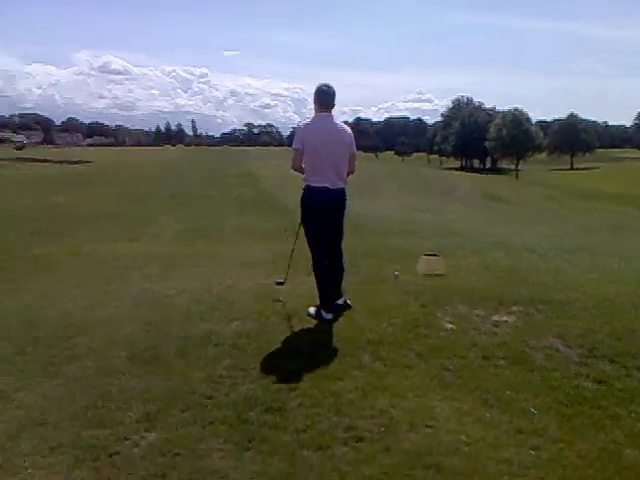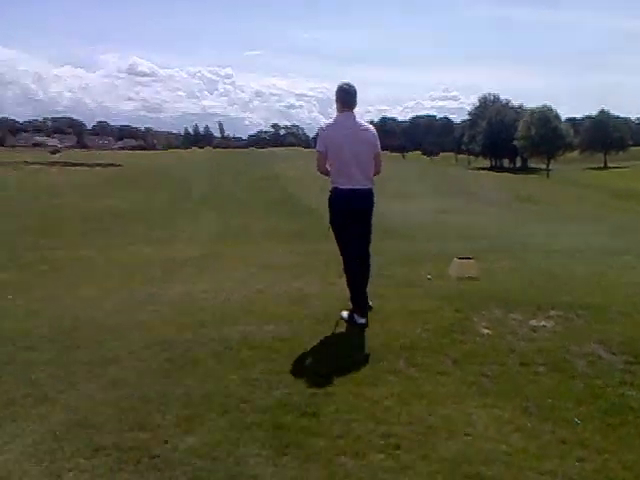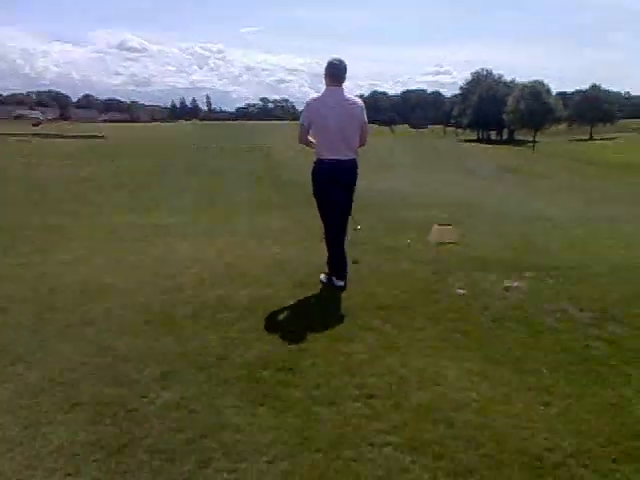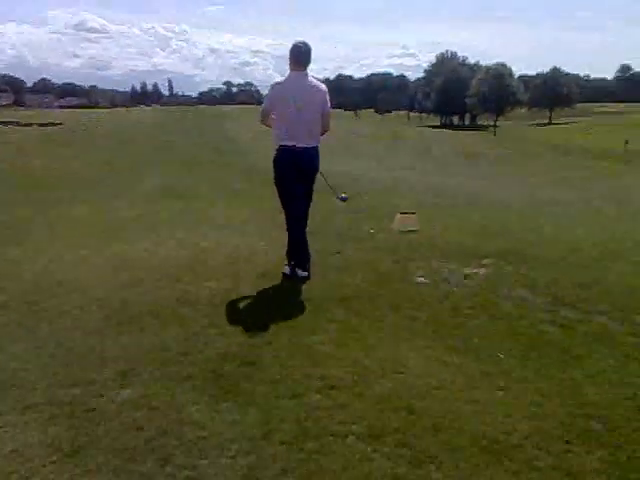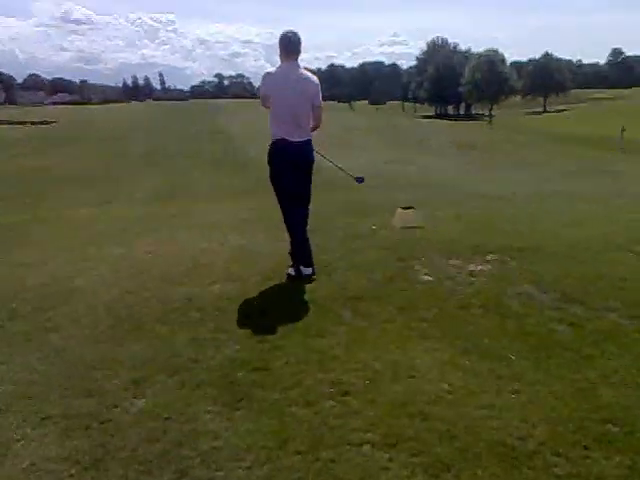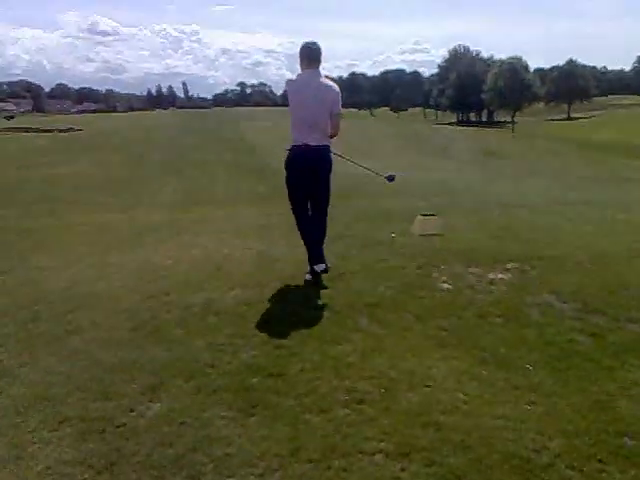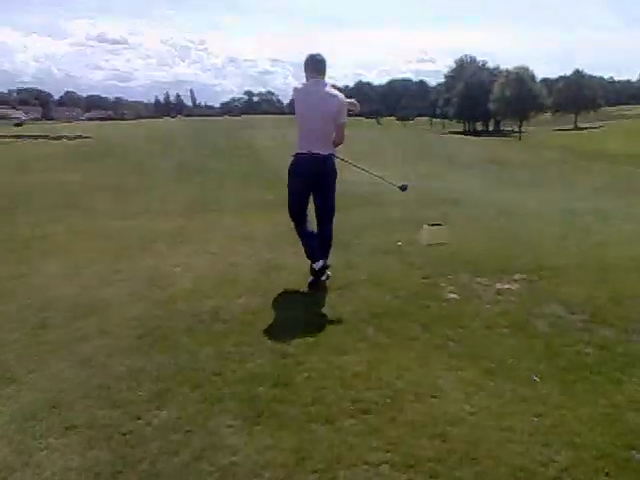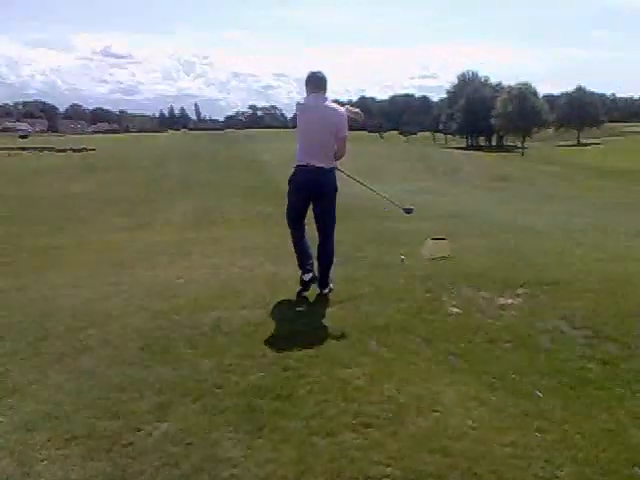
dt=0.1s
person 1, frame 1
left shoulder: (304, 129)
right shoulder: (346, 131)
left elbow: (296, 165)
right elbow: (351, 169)
left hip: (314, 195)
right hip: (338, 195)
left knee: (320, 252)
right knee: (335, 248)
left ankle: (327, 308)
right ankle: (338, 297)
person 1, frame 2
left shoulder: (327, 130)
right shoulder: (370, 130)
left elbow: (321, 168)
right elbow: (377, 168)
left hip: (341, 197)
right hip: (366, 196)
left knee: (350, 254)
right knee: (363, 250)
left ankle: (359, 311)
right ankle: (362, 300)
person 1, frame 3
left shoulder: (314, 103)
right shoulder: (357, 104)
left elbow: (302, 138)
right elbow: (363, 139)
left hip: (325, 168)
right hip: (349, 166)
left knee: (331, 221)
right knee: (341, 219)
left ankle: (338, 275)
right ankle: (335, 267)
person 1, frame 4
left shoulder: (277, 88)
right shoulder: (320, 89)
left elbow: (264, 119)
right elbow: (326, 127)
left hip: (286, 155)
right hip: (311, 154)
left knee: (292, 210)
right knee: (302, 209)
left ankle: (301, 266)
right ankle: (295, 257)
person 1, frame 5
left shoulder: (269, 78)
right shoulder: (312, 81)
right elbow: (317, 122)
left hip: (280, 149)
right hip: (304, 148)
left knee: (289, 207)
right knee: (301, 204)
left ankle: (304, 264)
right ankle: (298, 256)
person 1, frame 6
left shoulder: (292, 85)
right shoulder: (332, 89)
right elbow: (335, 130)
left hip: (298, 154)
right hip: (322, 154)
left knee: (301, 210)
right knee: (320, 211)
left ankle: (317, 261)
right ankle: (316, 260)
person 1, frame 7
left shoulder: (299, 93)
right shoulder: (337, 98)
right elbow: (340, 139)
left hip: (302, 162)
right hip: (326, 163)
left knee: (298, 215)
right knee: (325, 218)
left ankle: (316, 259)
right ankle: (322, 271)
person 1, frame 8
left shoulder: (301, 108)
right shoulder: (339, 113)
right elbow: (341, 152)
left hip: (302, 174)
right hip: (326, 176)
left knee: (296, 225)
right knee: (326, 231)
left ankle: (307, 270)
right ankle: (324, 282)
